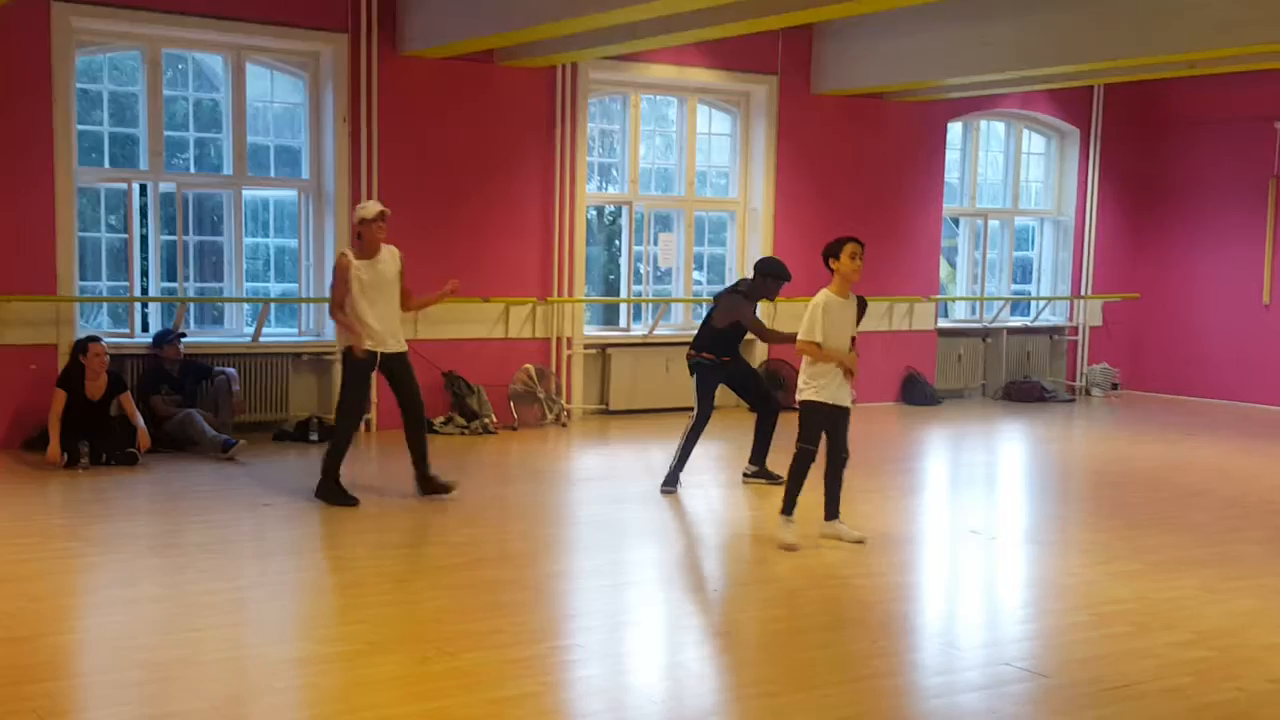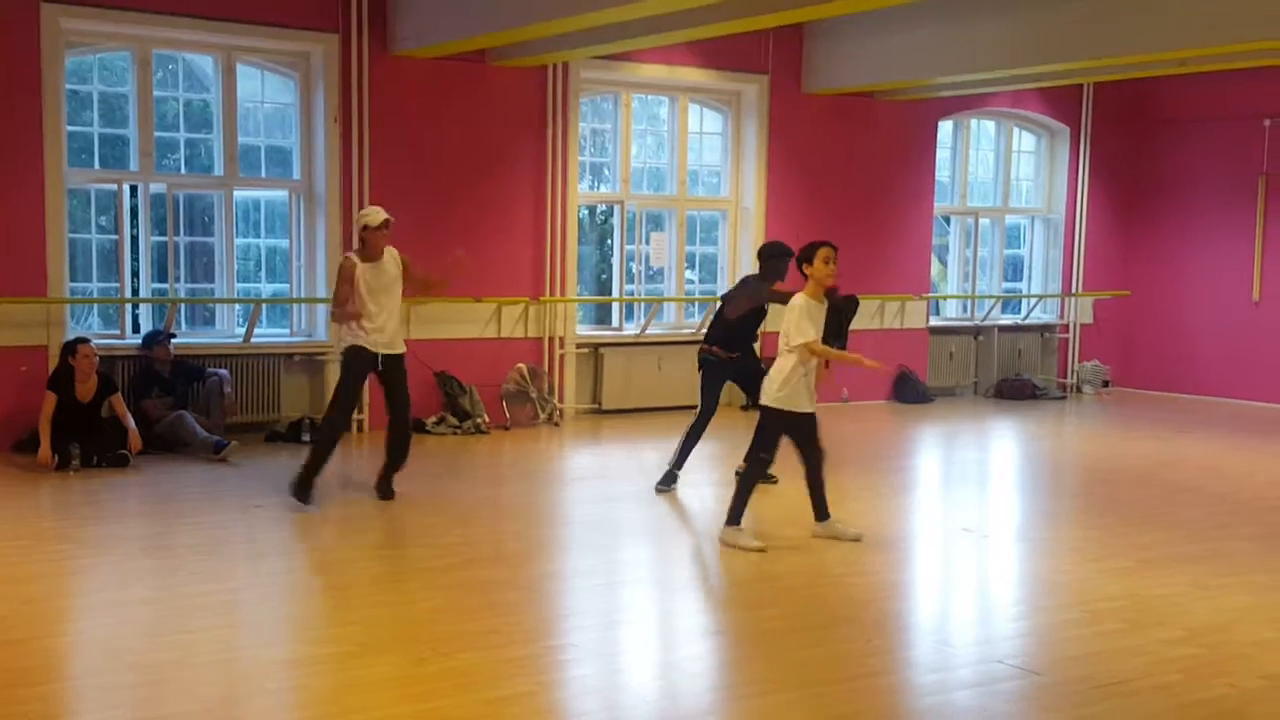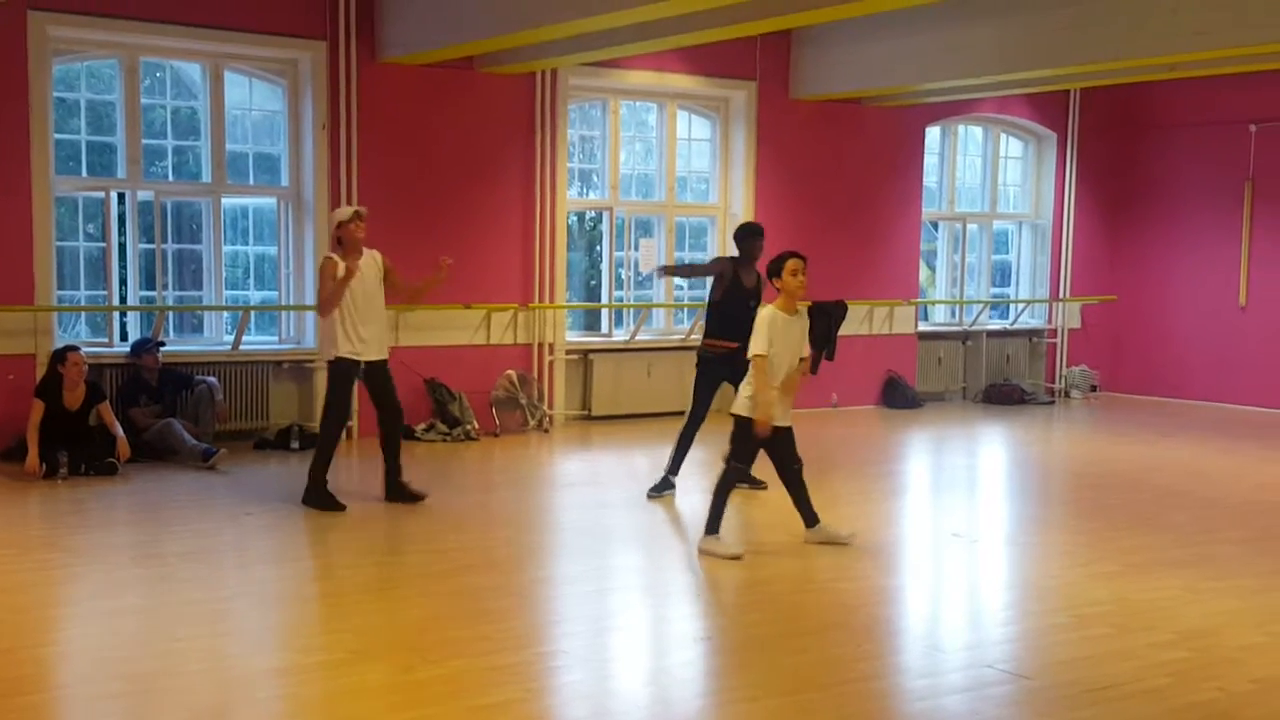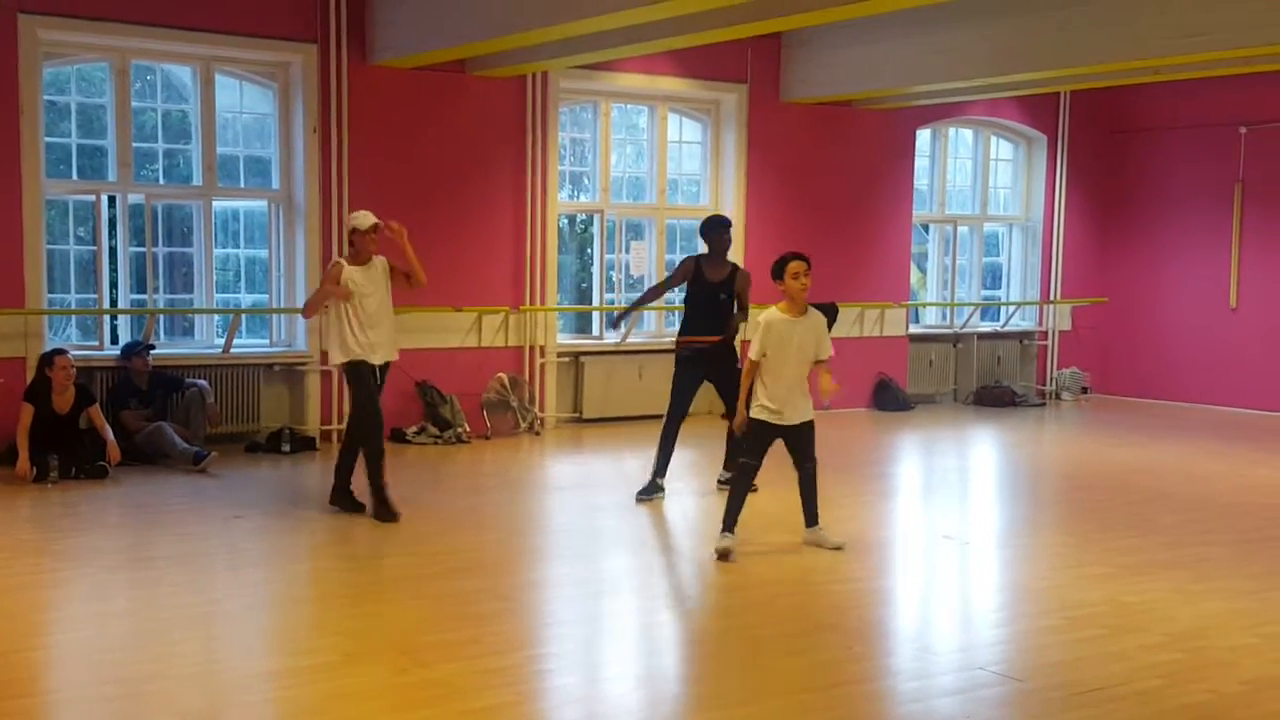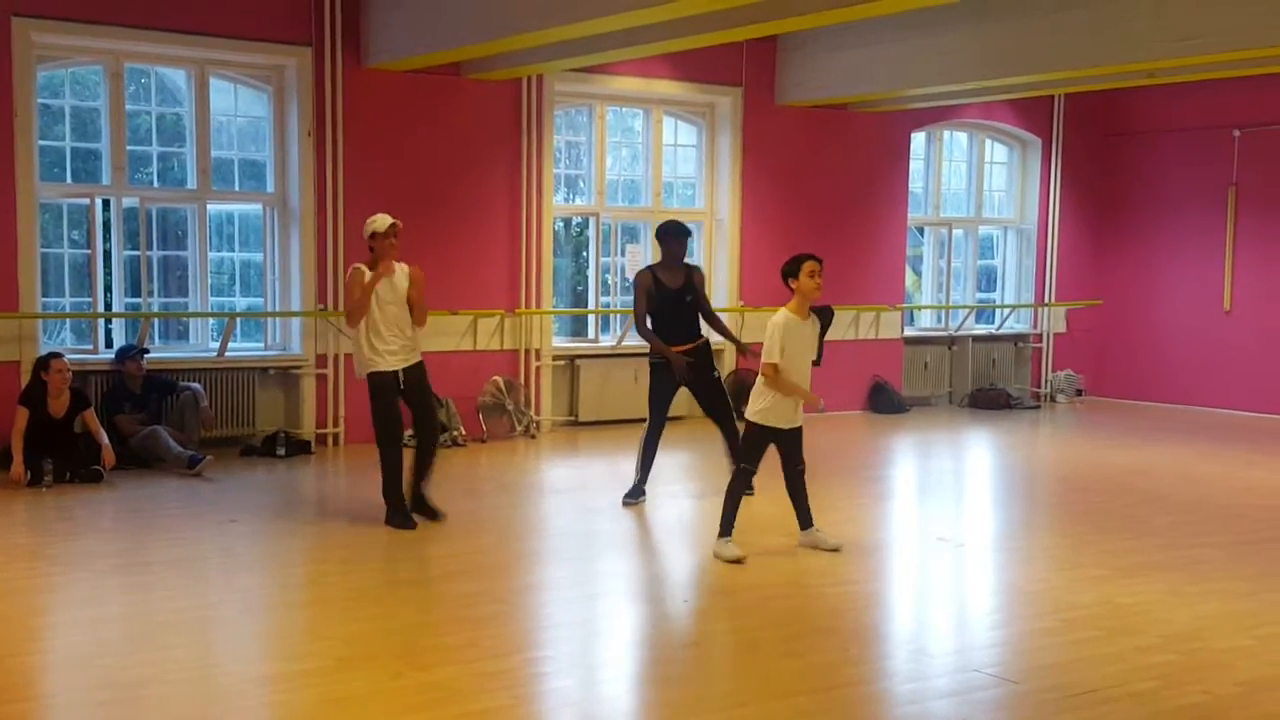
dt=0.5s
person 1, frame 1
left shoulder: (853, 301)
right shoulder: (821, 302)
right elbow: (805, 346)
left wrist: (852, 359)
right wrist: (842, 358)
left hip: (840, 393)
right hip: (814, 390)
left knee: (838, 455)
right knee: (807, 451)
left ankle: (831, 521)
right ankle: (786, 519)
person 1, frame 2
left shoulder: (822, 304)
right shoulder: (799, 305)
right elbow: (813, 348)
left wrist: (818, 378)
right wrist: (855, 359)
left hip: (804, 400)
right hip: (780, 397)
left knee: (814, 457)
right knee: (760, 459)
left ankle: (823, 521)
right ankle: (732, 526)
person 1, frame 3
left shoulder: (802, 319)
right shoulder: (766, 317)
left elbow: (804, 360)
right elbow: (759, 362)
left wrist: (794, 380)
right wrist: (763, 405)
left hip: (781, 412)
right hip: (752, 408)
left knee: (792, 469)
right knee: (735, 469)
left ankle: (813, 527)
right ankle: (710, 536)
person 1, frame 4
left shoulder: (817, 320)
right shoulder: (768, 320)
left elbow: (821, 362)
right elbow: (751, 364)
left wrist: (826, 379)
right wrist: (741, 407)
left hip: (800, 411)
right hip: (764, 411)
left knee: (807, 467)
right knee: (746, 469)
left ankle: (812, 528)
right ankle: (726, 533)
person 1, frame 5
left shoulder: (814, 322)
right shoulder: (780, 322)
right elbow: (768, 371)
right wrist: (802, 394)
left hip: (792, 415)
right hip: (765, 413)
left knee: (796, 471)
right knee: (744, 473)
left ankle: (807, 531)
right ankle: (724, 539)
person 2, frame 1
left shoulder: (395, 256)
right shoulder: (346, 262)
right elbow: (335, 309)
left wrist: (442, 294)
right wrist: (352, 331)
left hip: (394, 344)
right hip: (359, 346)
left knee: (415, 408)
right knee: (350, 413)
left ankle: (423, 476)
right ankle: (329, 481)
person 2, frame 2
left shoulder: (396, 258)
right shoulder: (350, 265)
left elbow: (427, 286)
right elbow: (336, 313)
right wrist: (351, 313)
left hip: (393, 347)
right hip: (359, 345)
left knee: (401, 414)
right knee: (341, 409)
left ankle: (386, 477)
right ankle: (308, 476)
person 2, frame 3
left shoulder: (378, 260)
right shoulder: (331, 264)
left elbow: (410, 294)
right elbow: (323, 310)
left wrist: (437, 277)
right wrist: (346, 278)
left hip: (375, 352)
right hip: (344, 352)
left knee: (393, 415)
right knee: (336, 420)
left ankle: (393, 483)
right ankle: (316, 488)
person 2, frame 4
left shoulder: (383, 266)
right shoulder: (339, 269)
left elbow: (419, 281)
right elbow: (307, 311)
left wrist: (403, 243)
right wrist: (328, 292)
left hip: (382, 355)
right hip: (355, 356)
left knee: (361, 424)
right knee: (372, 422)
left ankle: (341, 489)
right ankle: (380, 498)
person 2, frame 5
left shoulder: (406, 273)
right shoulder: (358, 274)
left elbow: (419, 322)
right elbow: (352, 320)
left wrist: (419, 300)
right wrist: (375, 279)
left hip: (410, 360)
right hip: (379, 364)
left knee: (429, 428)
right knee: (390, 435)
left ankle: (417, 494)
right ankle: (395, 507)
person 3, frame 1
left shoulder: (747, 288)
right shoulder: (738, 302)
left elbow: (717, 298)
right elbow: (765, 336)
left hip: (731, 358)
right hip: (705, 361)
left knee: (770, 406)
right knee: (702, 413)
left ankle: (755, 467)
right ankle: (675, 471)
person 3, frame 2
left shoulder: (760, 288)
right shoulder: (752, 287)
left elbow: (726, 299)
right elbow: (781, 298)
left wrist: (746, 329)
left hip: (742, 356)
right hip: (715, 356)
right knee: (706, 411)
right ankle: (673, 470)
person 3, frame 3
left shoulder: (759, 280)
right shoulder: (725, 267)
right elbow: (699, 270)
right wrist: (673, 269)
left hip: (742, 354)
right hip: (713, 353)
right knee: (696, 415)
left ankle: (739, 471)
right ankle: (670, 476)
person 3, frame 4
left shoulder: (740, 276)
right shoulder: (690, 266)
left elbow: (744, 313)
right elbow: (660, 289)
left wrist: (737, 318)
right wrist: (628, 311)
left hip: (722, 350)
right hip: (690, 350)
right knee: (675, 416)
left ankle: (728, 474)
right ankle: (657, 480)
person 3, frame 5
left shoulder: (694, 274)
right shoulder: (645, 278)
left elbow: (707, 313)
right elbow: (641, 325)
left wrist: (735, 341)
right wrist: (669, 355)
left hip: (698, 354)
right hip: (665, 358)
left knee: (724, 414)
right knee: (656, 422)
right ankle: (639, 485)
